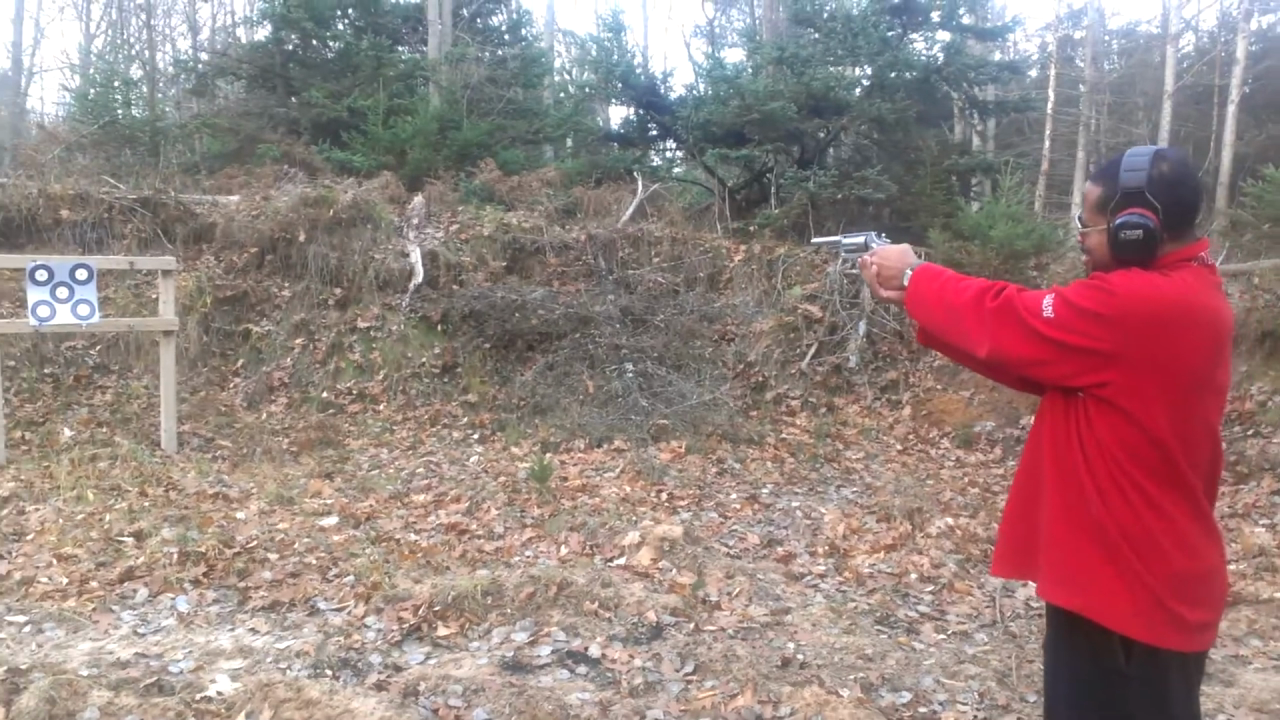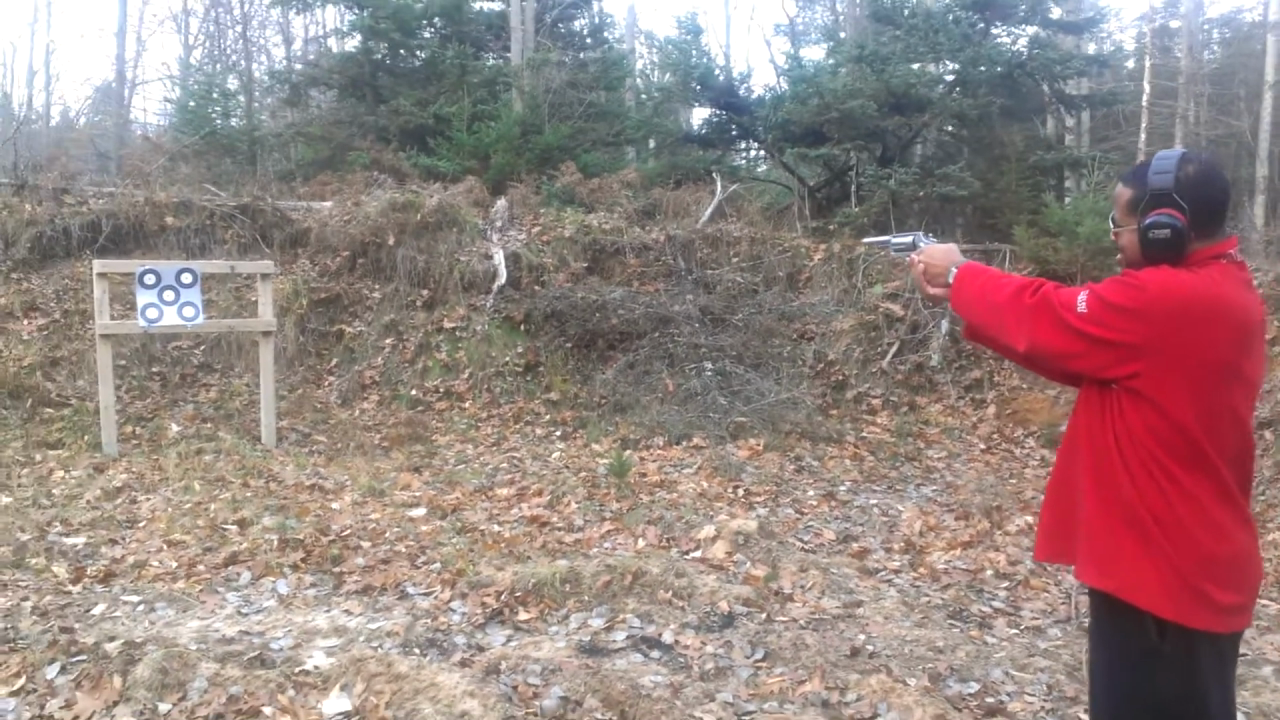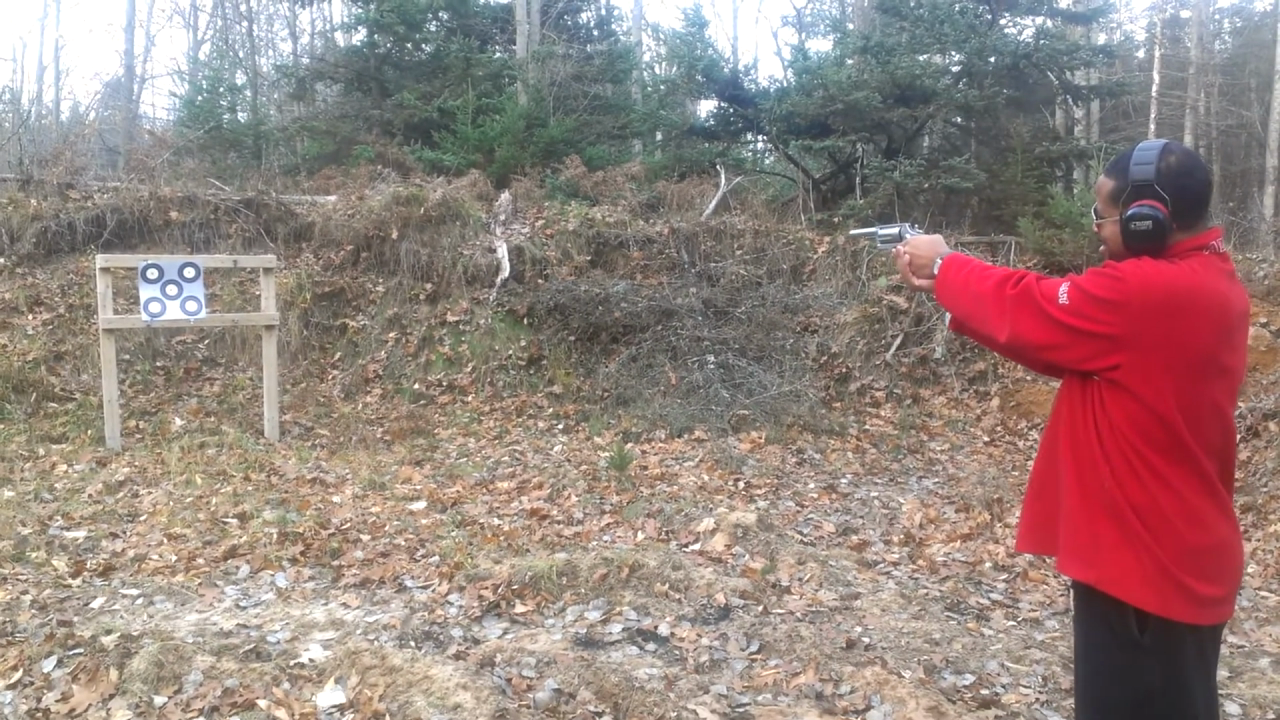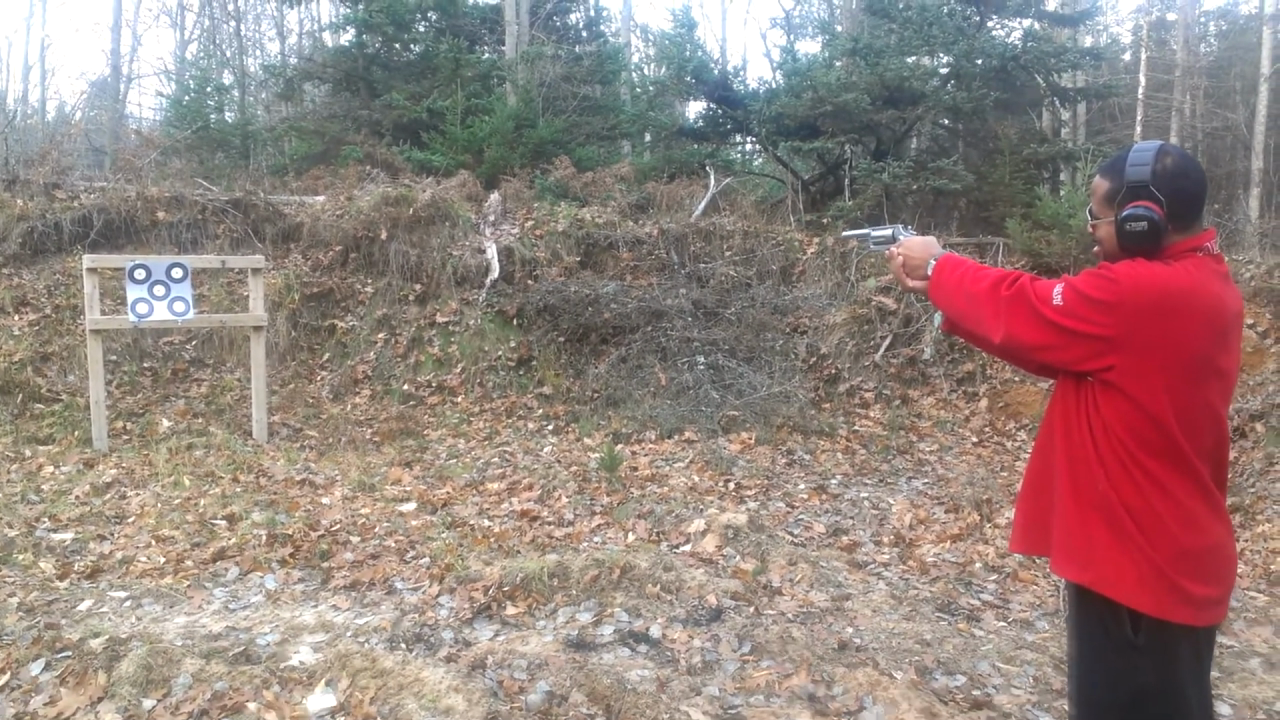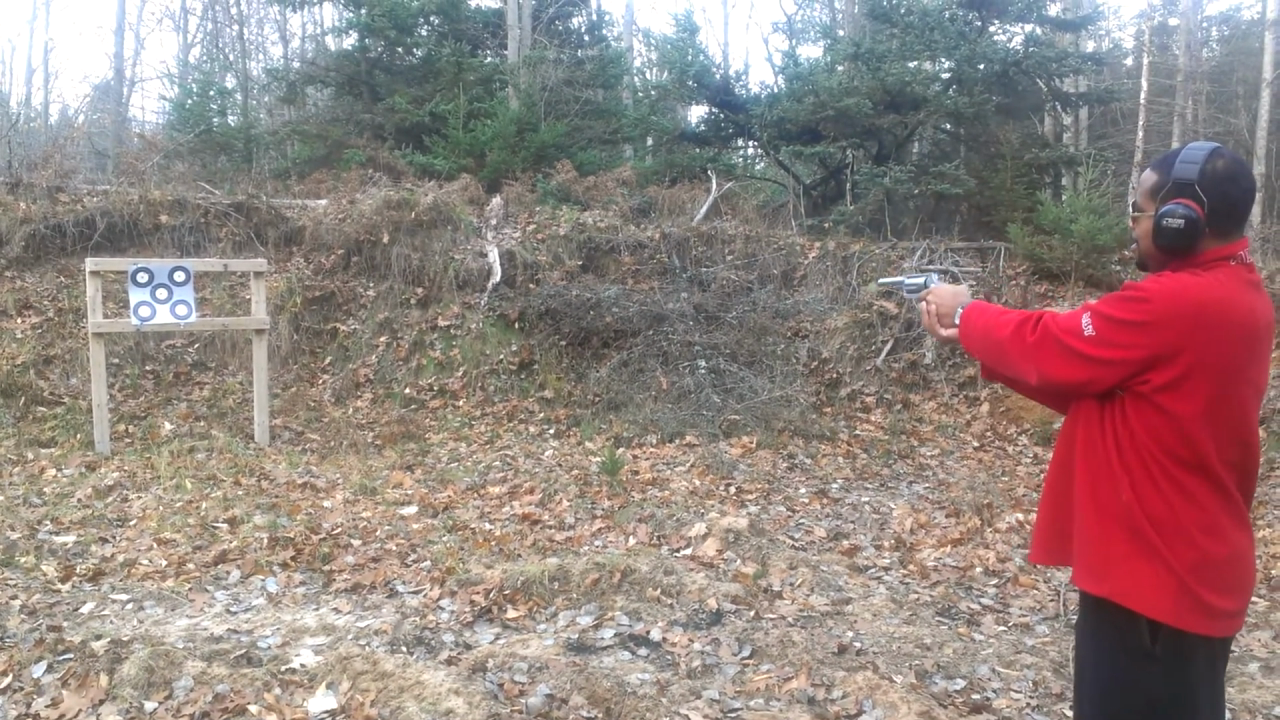
dt=1s
person 1, frame 1
left shoulder: (1137, 307)
right shoulder: (1182, 295)
left elbow: (1009, 324)
right elbow: (1035, 347)
left wrist: (911, 277)
right wrist: (920, 295)
left hip: (1133, 591)
right hip: (1147, 580)
person 1, frame 2
left shoulder: (1164, 303)
right shoulder: (1223, 290)
left elbow: (1049, 318)
right elbow: (1077, 338)
left wrist: (957, 275)
right wrist: (968, 292)
left hip: (1167, 573)
right hip: (1194, 565)
person 1, frame 3
left shoulder: (1147, 294)
right shoulder: (1206, 281)
left elbow: (1030, 311)
right elbow: (1061, 327)
left wrist: (943, 266)
right wrist: (952, 286)
left hip: (1149, 565)
right hip: (1177, 556)
person 1, frame 4
left shoulder: (1141, 295)
right shoulder: (1201, 282)
left elbow: (1024, 311)
right elbow: (1054, 330)
left wrist: (937, 266)
right wrist: (946, 286)
left hip: (1143, 565)
right hip: (1168, 556)
person 1, frame 5
left shoulder: (1174, 305)
left elbow: (1056, 351)
right elbow: (1091, 368)
left wrist: (966, 314)
right wrist: (979, 332)
left hip: (1159, 576)
right hip: (1186, 566)
